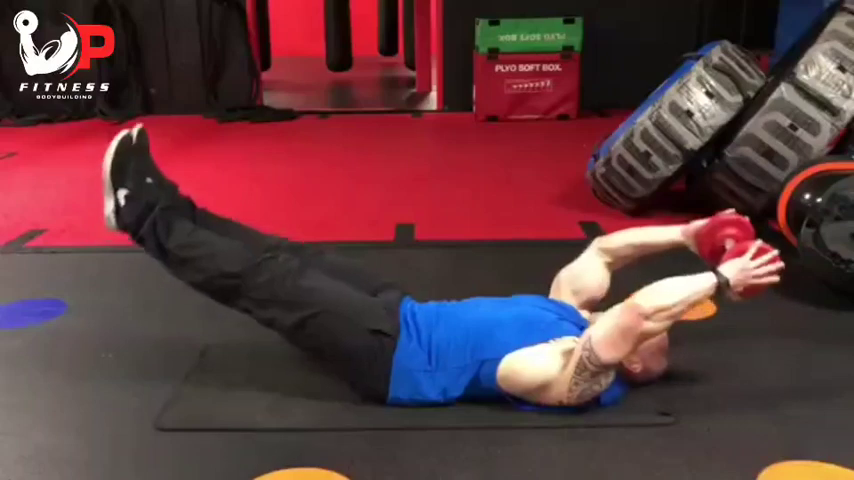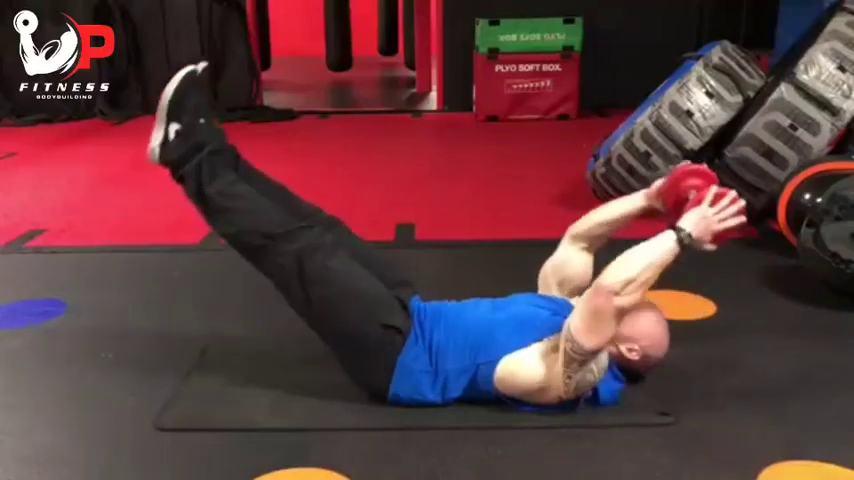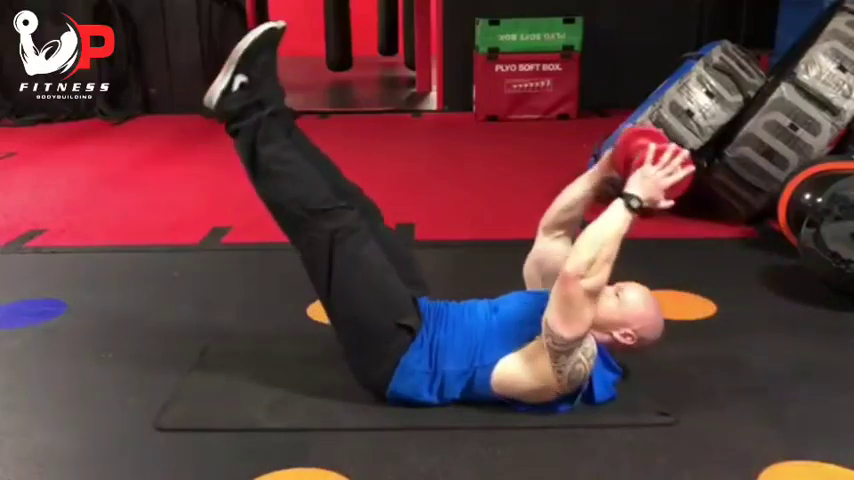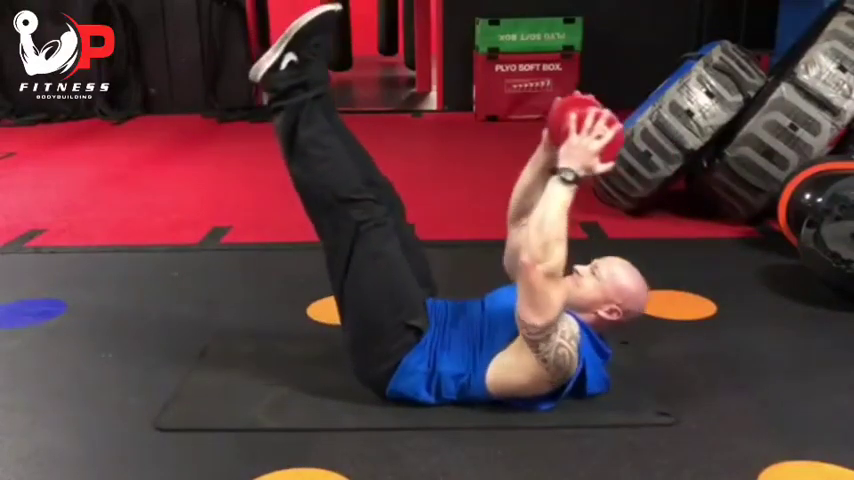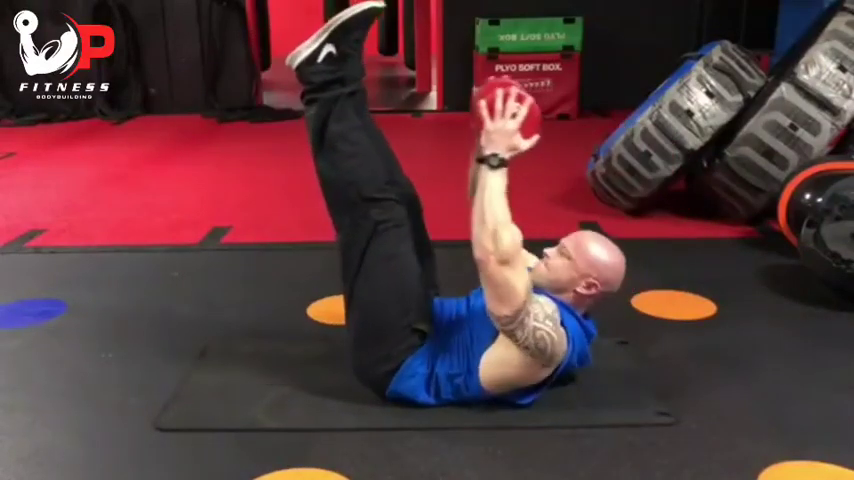
dt=0.3s
person 1, frame 1
left shoulder: (581, 378)
right shoulder: (571, 314)
left elbow: (639, 312)
right elbow: (603, 249)
left wrist: (719, 278)
right wrist: (685, 234)
left hip: (394, 358)
right hip: (405, 315)
left knee: (278, 282)
right knee: (297, 262)
left ankle: (151, 219)
right ankle: (161, 208)
person 1, frame 2
left shoulder: (585, 374)
right shoulder: (574, 318)
left elbow: (611, 293)
right elbow: (579, 238)
left wrist: (680, 235)
right wrist: (651, 198)
left hip: (399, 362)
right hip: (414, 320)
left knee: (304, 249)
right knee: (321, 233)
left ankle: (197, 159)
right ankle: (204, 155)
person 1, frame 3
left shoulder: (574, 364)
right shoulder: (558, 309)
left elbow: (579, 276)
right elbow: (553, 229)
left wrist: (632, 200)
right wrist: (607, 170)
left hip: (400, 357)
right hip: (423, 318)
left knee: (336, 227)
right knee: (353, 213)
left ankle: (255, 119)
right ankle: (260, 112)
person 1, frame 4
left shoulder: (560, 350)
right shoulder: (560, 312)
left elbow: (540, 265)
right elbow: (520, 219)
left wrist: (567, 173)
right wrist: (551, 149)
left hip: (401, 361)
right hip: (423, 330)
left knee: (360, 215)
right knee: (377, 204)
left ankle: (296, 93)
right ankle: (302, 89)
person 1, frame 5
left shoulder: (547, 334)
right shoulder: (546, 290)
left elbow: (492, 256)
right elbow: (495, 227)
left wrist: (494, 159)
right wrist: (488, 145)
left hip: (399, 362)
right hip: (426, 327)
left knee: (377, 213)
right knee: (397, 203)
left ankle: (330, 84)
right ankle: (335, 85)
